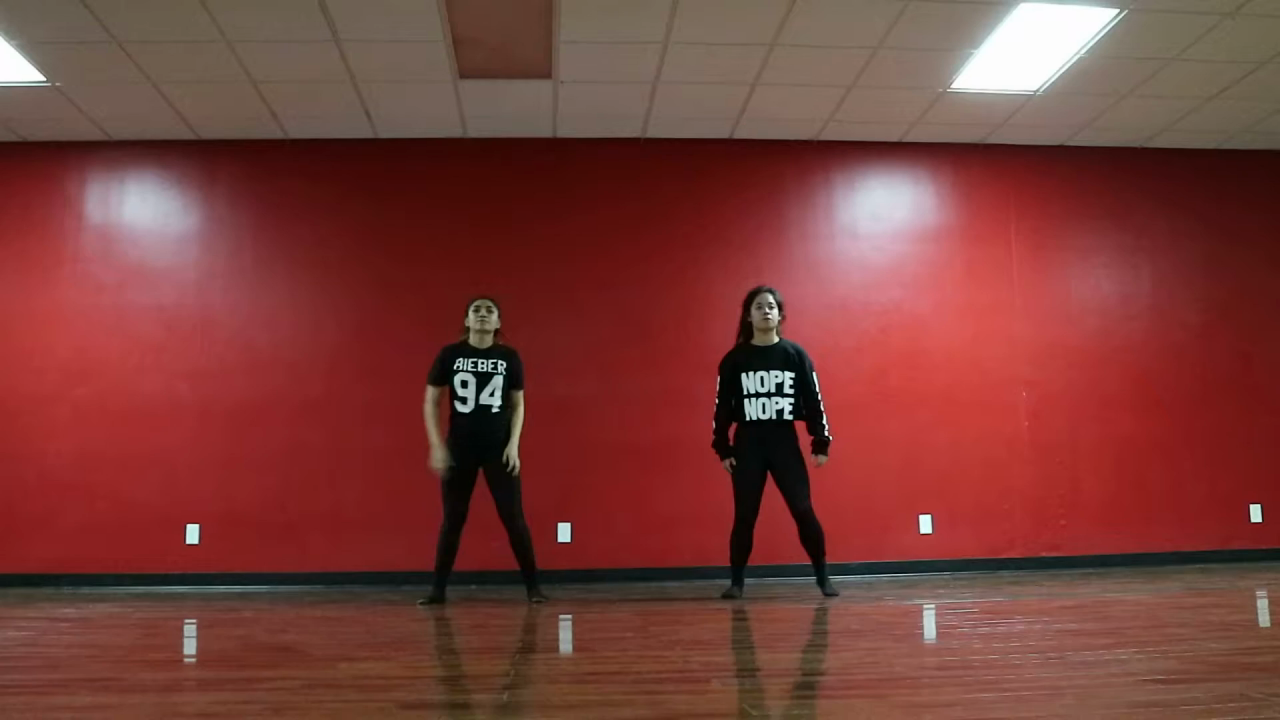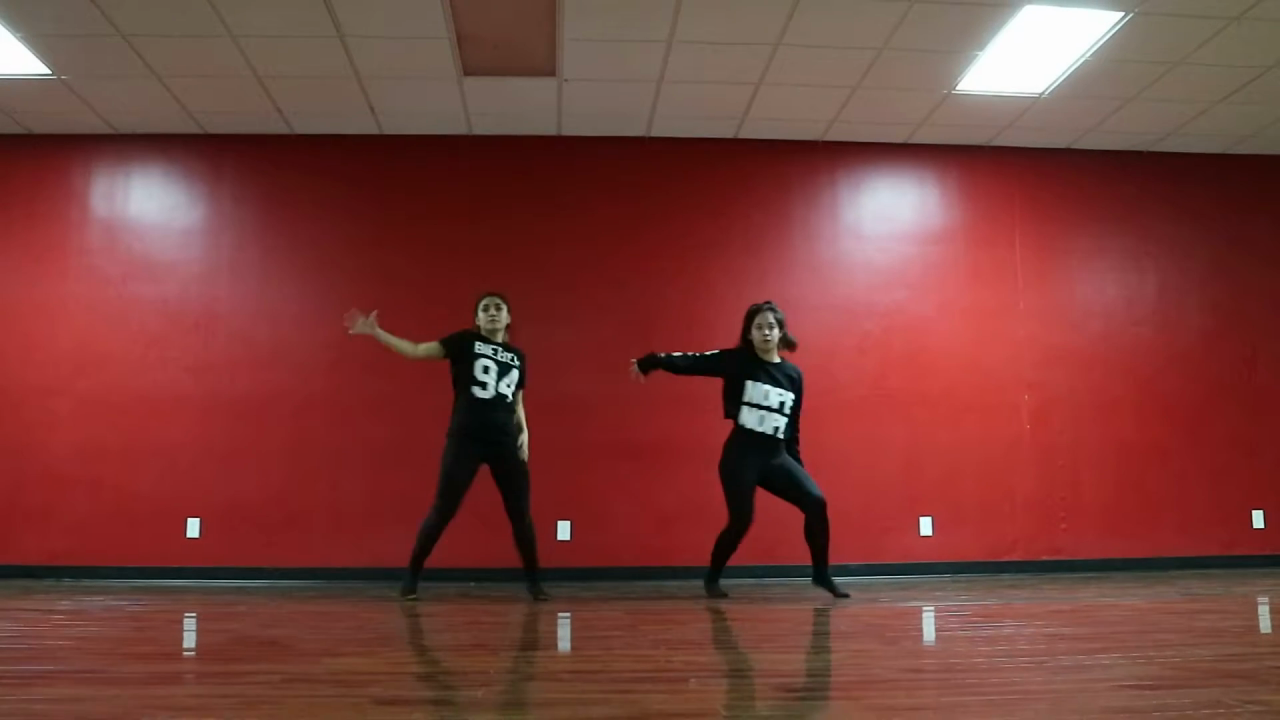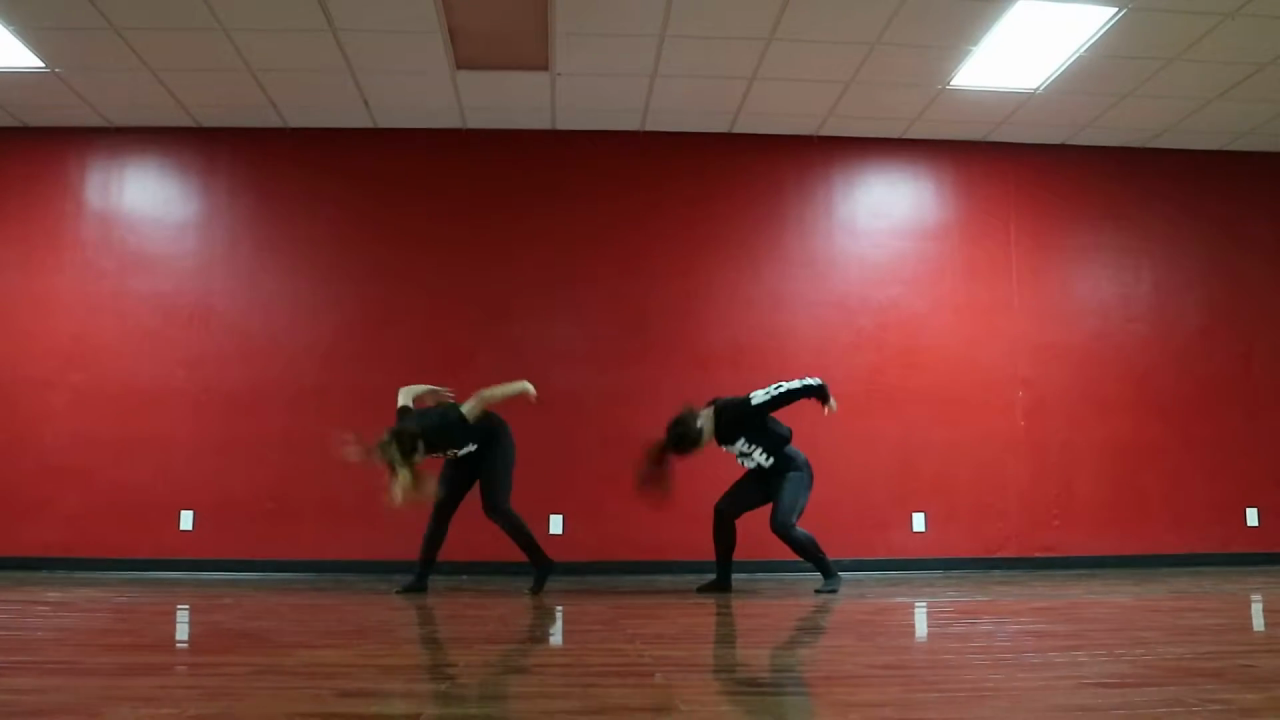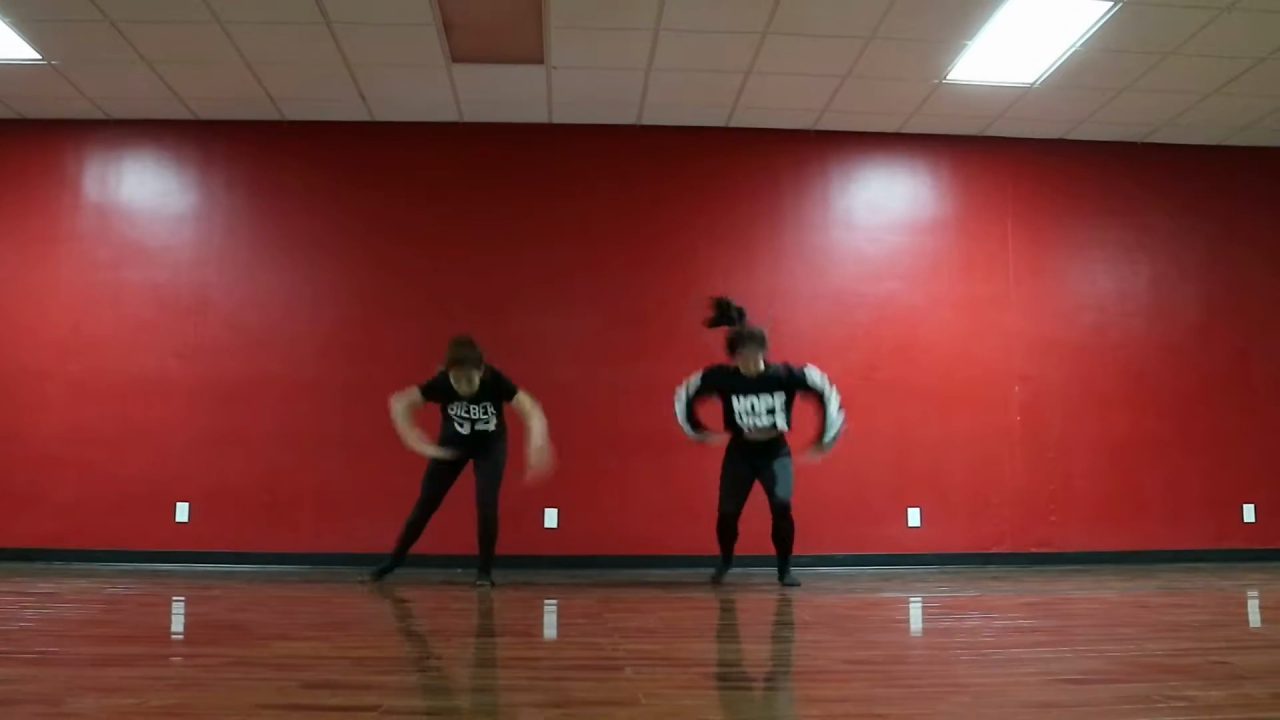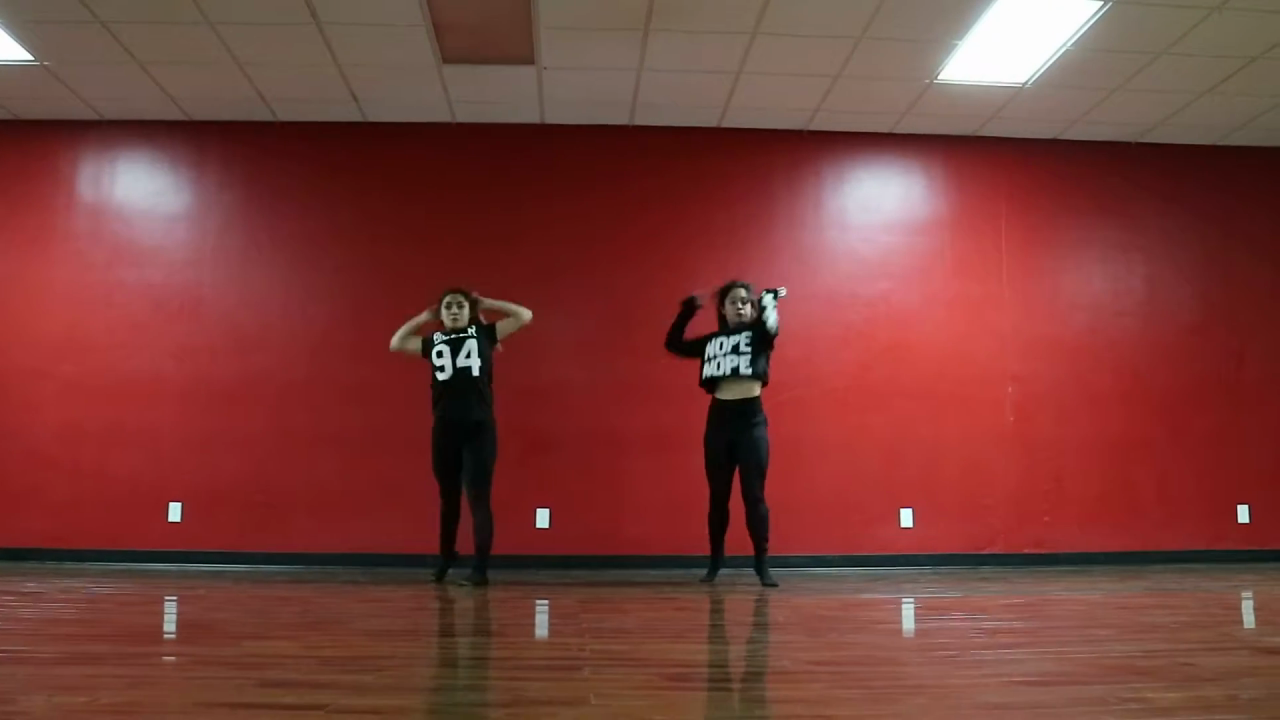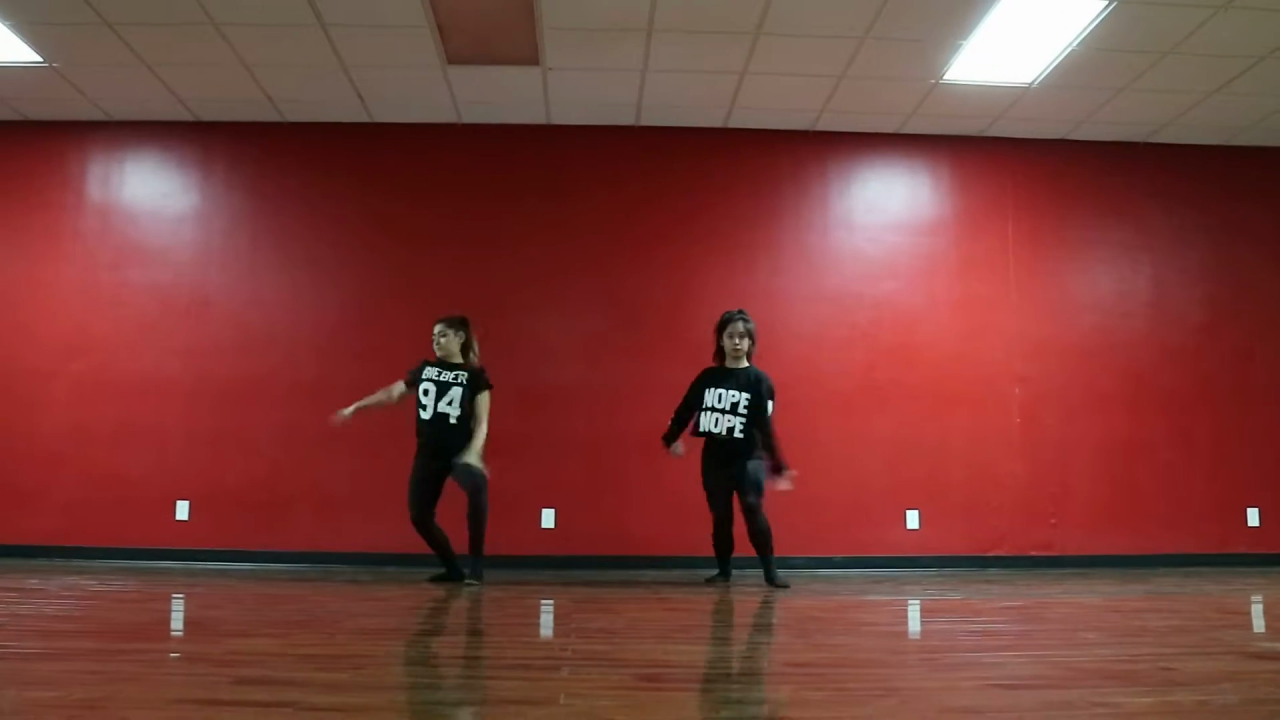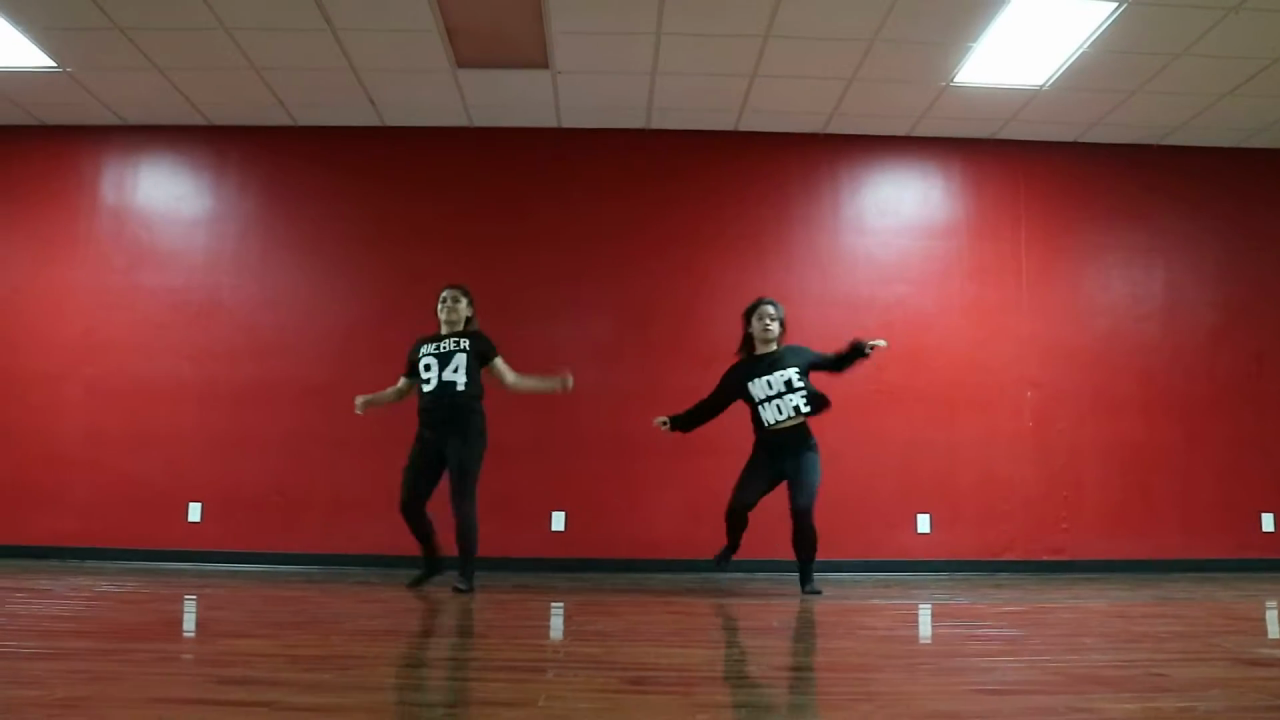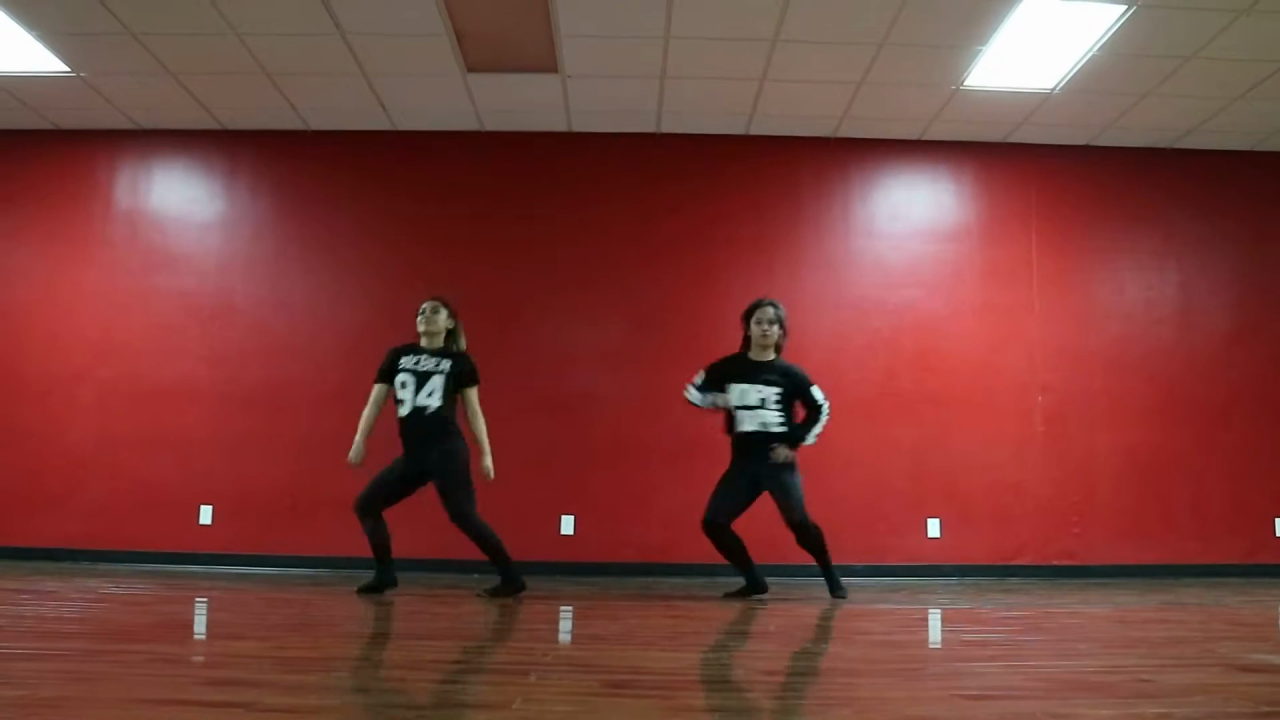
dt=0.7s
person 1, frame 1
left shoulder: (795, 354)
right shoulder: (734, 359)
left elbow: (814, 399)
right elbow: (722, 405)
left wrist: (821, 443)
right wrist: (722, 448)
left hip: (785, 441)
right hip: (747, 443)
left knee: (803, 511)
right knee: (745, 514)
left ankle: (822, 577)
right ankle: (737, 581)
person 1, frame 2
left shoulder: (793, 375)
right shoulder: (735, 360)
left elbow: (793, 423)
right elbow: (692, 362)
left wrist: (794, 459)
right wrist: (649, 362)
left hip: (776, 456)
right hip: (741, 454)
left knee: (816, 502)
right knee: (740, 522)
left ankle: (822, 574)
right ankle: (712, 578)
person 1, frame 3
left shoulder: (733, 410)
right shoulder: (712, 420)
left elbow: (781, 393)
left wrist: (823, 394)
left hip: (792, 469)
right hip: (762, 473)
left knee: (783, 525)
right knee: (723, 511)
left ankle: (830, 574)
right ankle: (723, 578)
person 1, frame 4
left shoulder: (784, 375)
right shoulder: (722, 375)
left elbow: (826, 392)
right elbow: (684, 396)
left wrist: (824, 440)
right wrist: (698, 431)
left hip: (775, 453)
right hip: (739, 454)
left knee: (782, 504)
right knee: (728, 512)
left ankle: (785, 569)
right ankle: (725, 562)
person 1, frame 5
left shoulder: (760, 333)
right shoulder: (712, 340)
left elbow: (771, 325)
right elbow: (673, 345)
left wrist: (767, 298)
right wrist: (688, 309)
left hip: (751, 419)
right hip: (719, 421)
left knee: (753, 496)
right knee: (718, 497)
left ankle: (762, 566)
right ankle: (715, 564)
person 1, frame 6
left shoulder: (759, 381)
right shoulder: (707, 377)
left elbow: (764, 425)
right elbow: (683, 413)
left wrist: (778, 466)
right wrist: (673, 439)
left hip: (747, 455)
right hip: (713, 456)
left knee: (752, 505)
right knee: (722, 518)
left ankle: (770, 570)
right ankle: (724, 569)
person 1, frame 7
left shoulder: (798, 355)
right shoulder: (741, 371)
left elbow: (832, 364)
right elbow: (713, 405)
left wrist: (861, 349)
right wrist: (676, 422)
left hip: (802, 446)
right hip: (767, 449)
left knee: (802, 510)
right knee: (736, 508)
left ankle: (806, 578)
right ankle: (731, 547)
person 1, frame 8
left shoulder: (788, 373)
right shoulder: (728, 366)
left elbow: (820, 409)
right elbow: (693, 391)
left wrist: (796, 443)
right wrist: (716, 399)
left hip: (777, 459)
right hip: (742, 461)
left knee: (798, 520)
right knee: (712, 522)
left ankle: (832, 579)
right ankle: (754, 580)
person 2, frame 1
left shoulder: (509, 357)
right shoulder: (449, 355)
left elbow: (517, 405)
right elbow: (431, 402)
left wrist: (513, 445)
right wrist: (437, 446)
left hip: (498, 447)
right hip: (458, 448)
left knee: (513, 517)
right knee: (452, 519)
left ankle: (532, 585)
right ankle: (438, 588)
person 2, frame 2
left shoulder: (518, 357)
right shoulder: (466, 341)
right elbow: (417, 352)
left wrist: (525, 432)
right wrist: (376, 333)
left hip: (506, 441)
right hip: (466, 438)
left knee: (520, 511)
right knee: (443, 509)
left ankle: (533, 580)
right ankle: (412, 575)
person 2, frame 3
left shoulder: (441, 427)
right shoulder: (405, 427)
left elbow: (480, 400)
right elbow: (406, 392)
left wrist: (519, 386)
right wrist: (435, 391)
left hip: (494, 442)
right hip: (465, 451)
left knee: (496, 509)
right knee: (441, 510)
left ankle: (543, 566)
right ankle: (421, 577)
person 2, frame 4
left shoulder: (495, 381)
right shoulder: (440, 382)
left elbow: (531, 410)
right elbow: (399, 404)
left wrist: (536, 446)
right wrist: (419, 442)
left hip: (490, 444)
right hip: (449, 445)
left knee: (486, 502)
right knee: (426, 504)
left ankle: (485, 570)
right ankle: (395, 559)
person 2, frame 5
left shoulder: (482, 332)
right shoulder: (433, 340)
left elbow: (525, 316)
right elbow: (396, 343)
left wrist: (486, 305)
right wrist: (425, 316)
left hip: (479, 427)
right hip: (444, 428)
left knee: (478, 498)
right knee: (449, 497)
left ankle: (480, 569)
right ankle: (447, 555)
person 2, frame 6
left shoulder: (476, 376)
right shoulder: (425, 370)
left elbow: (482, 422)
right elbow: (392, 394)
left wrist: (474, 453)
right wrist: (355, 408)
left hip: (458, 449)
right hip: (427, 453)
left knee: (476, 486)
right knee: (419, 517)
left ankle: (476, 564)
right ankle: (453, 568)
person 2, frame 7
left shoulder: (477, 341)
right shoulder: (421, 347)
left elbow: (510, 381)
right elbow: (402, 390)
left wrist: (551, 384)
right wrist: (370, 400)
left hip: (465, 431)
right hip: (429, 433)
left knee: (461, 501)
right knee: (409, 504)
left ankle: (466, 574)
right ankle: (432, 561)
person 2, frame 8
left shoulder: (460, 360)
right shoulder: (398, 356)
left elbow: (473, 410)
right elbow: (375, 402)
left wrist: (486, 454)
right wrist: (359, 442)
left hip: (446, 448)
right hip: (414, 453)
left knee: (463, 515)
right knee: (366, 504)
left ankle: (511, 576)
right ankle: (385, 573)
